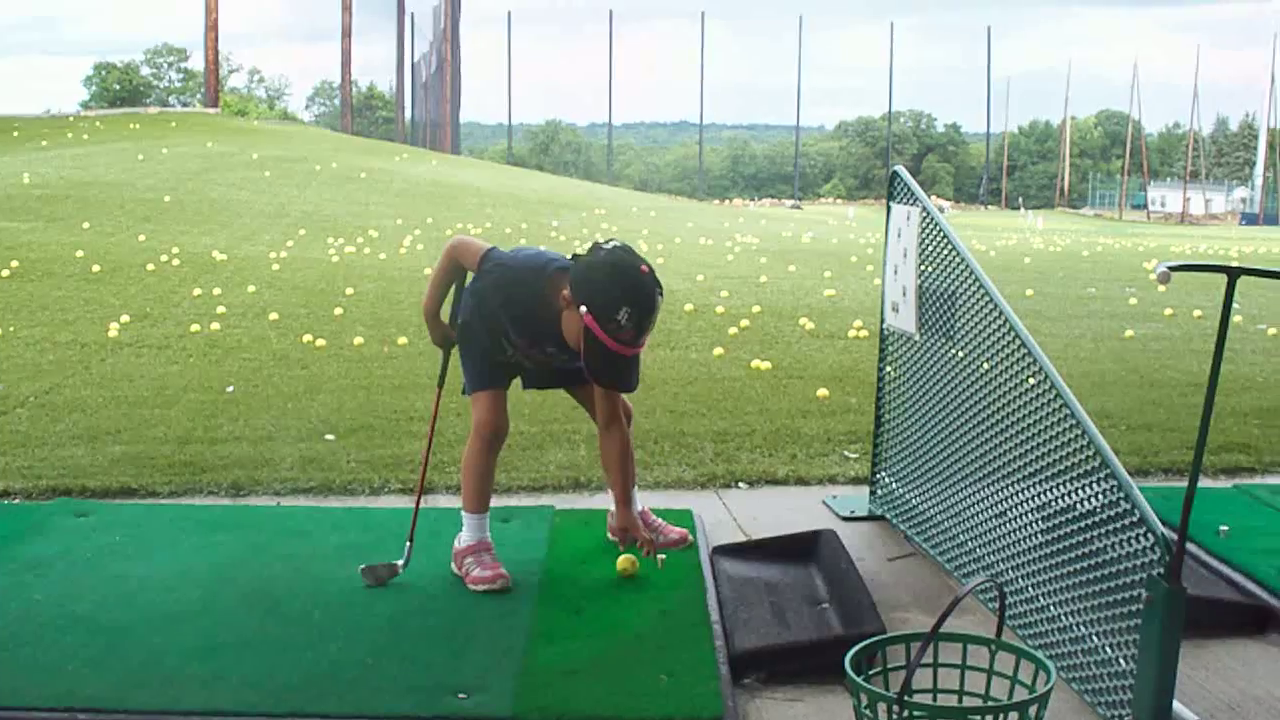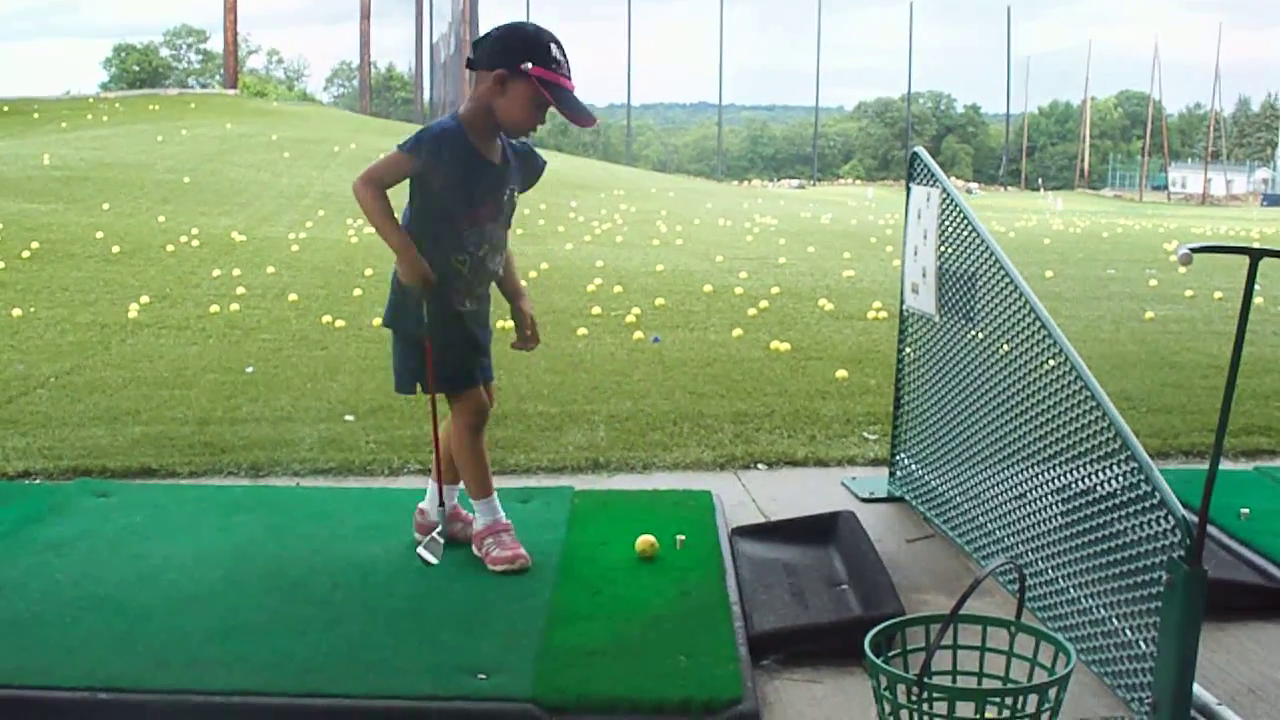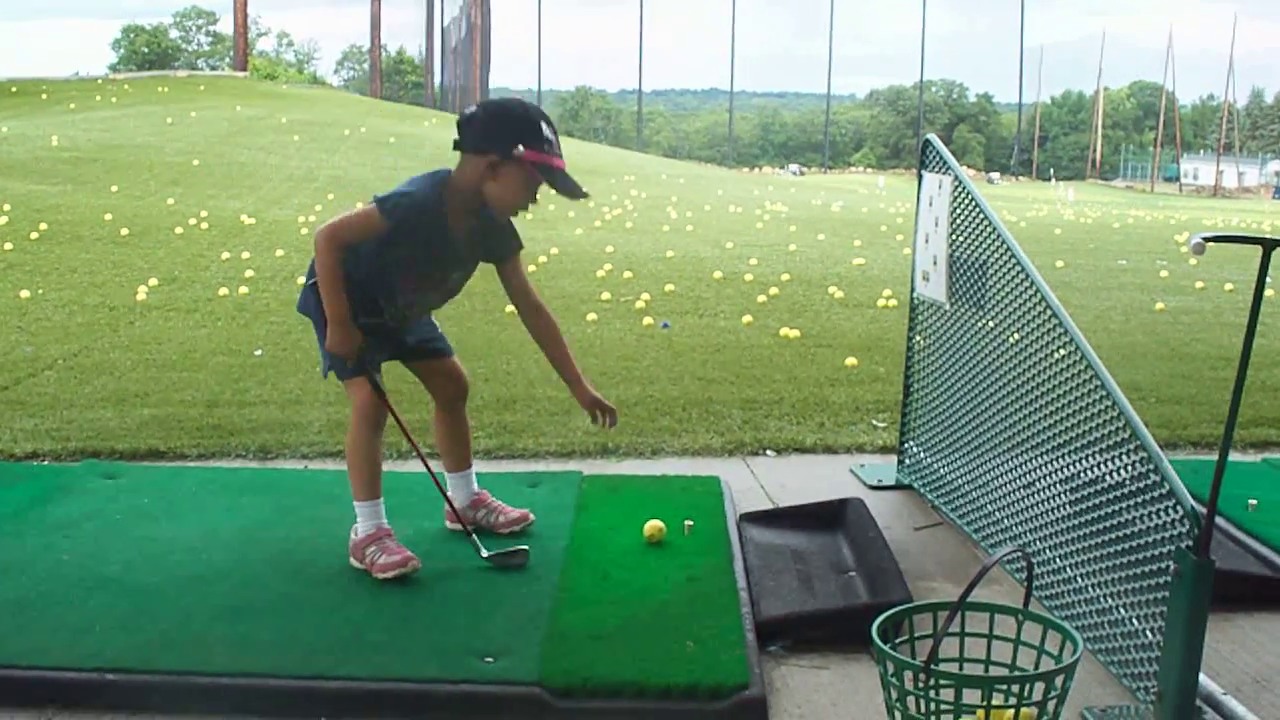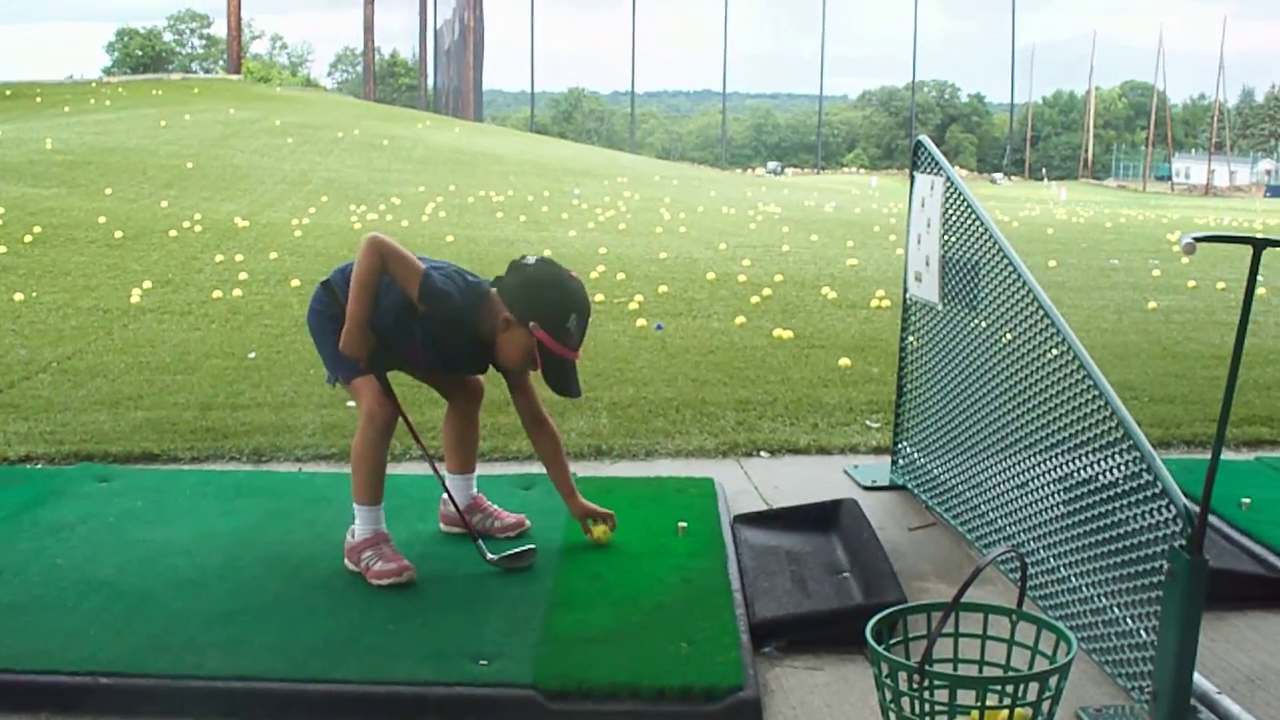
dt=1s
person 1, frame 1
left shoulder: (603, 322)
right shoulder: (514, 276)
left elbow: (610, 424)
right elbow: (458, 246)
left wrist: (624, 507)
right wrist: (431, 315)
left hip: (553, 346)
right hip: (488, 333)
left knee: (619, 413)
right knee: (490, 424)
left ankle: (634, 512)
right ankle: (471, 542)
person 1, frame 2
left shoulder: (515, 158)
right shoulder: (443, 140)
right elbow: (367, 184)
left wrist: (519, 299)
right wrist: (405, 255)
left hip: (472, 303)
right hip: (429, 304)
left knee: (473, 408)
right knee: (471, 407)
left ankle: (435, 510)
right ankle: (489, 522)
person 1, frame 3
left shoulder: (492, 229)
right shoulder: (417, 204)
left elbow: (531, 308)
right elbow: (328, 237)
left wrist: (579, 385)
right wrist: (338, 323)
left hip: (401, 308)
right hip: (346, 302)
left knee: (452, 382)
right knee: (368, 402)
left ankle: (465, 500)
right ankle: (368, 533)
person 1, frame 4
left shoulder: (501, 338)
right shoulder: (448, 301)
left elbow: (536, 421)
right elbow: (373, 244)
left wrist: (573, 499)
right wrist: (356, 327)
left hip: (396, 319)
right hip: (341, 312)
left knee: (467, 390)
right knee: (379, 407)
left ankle: (461, 502)
right ankle: (364, 536)
